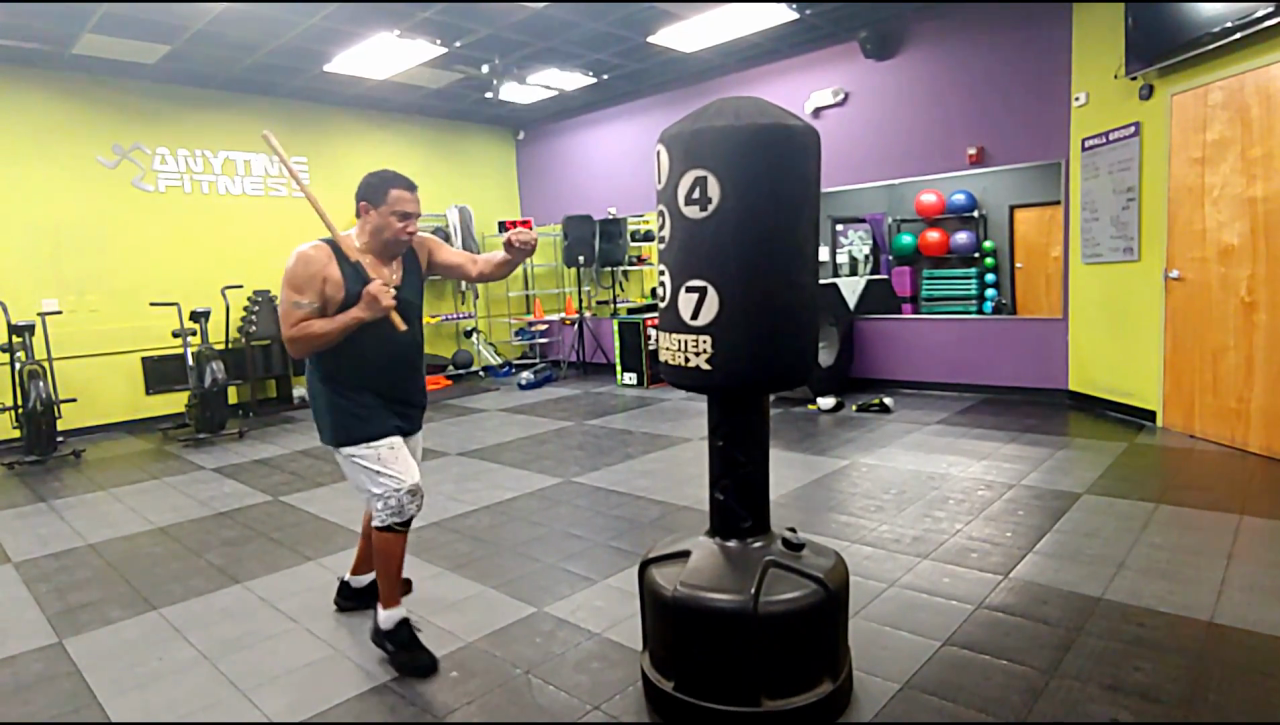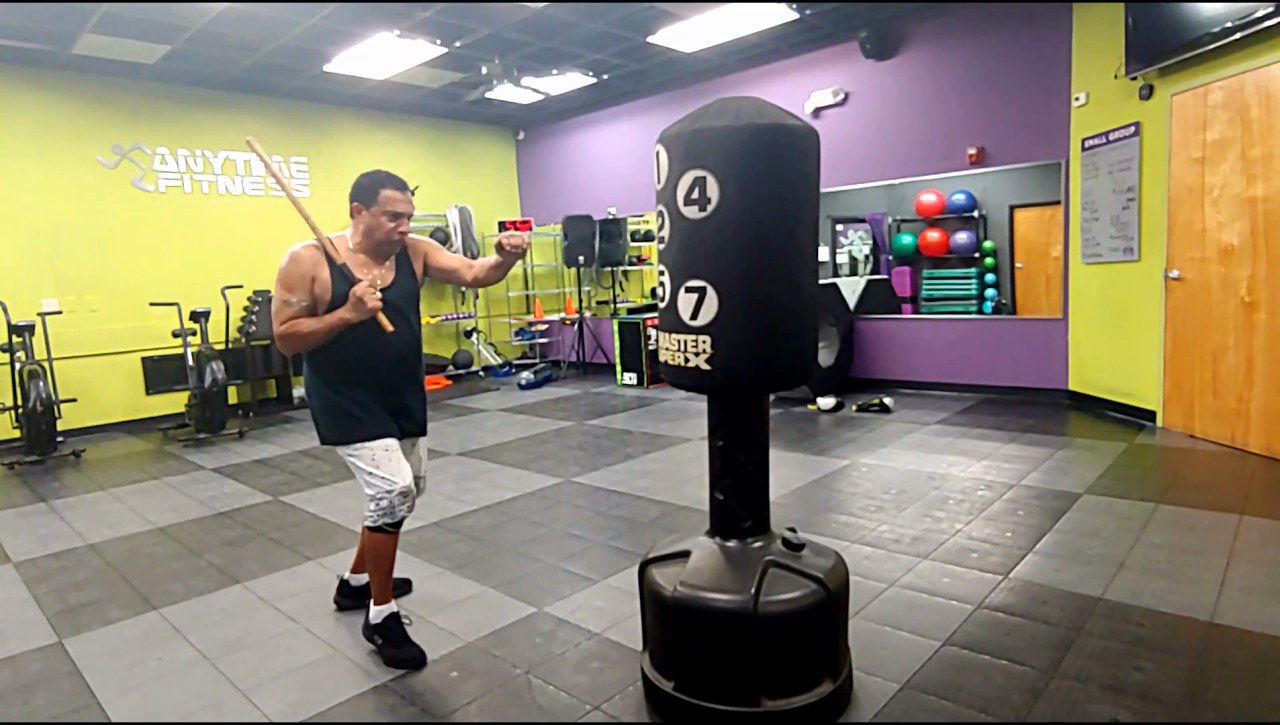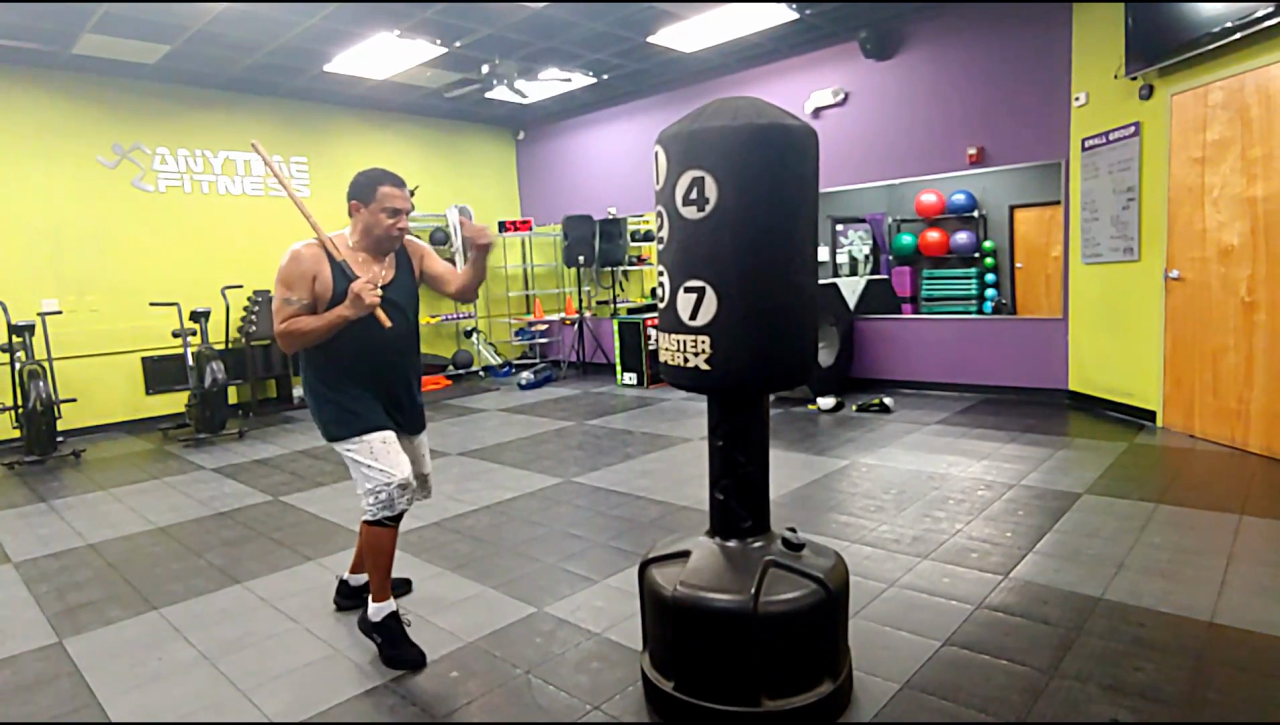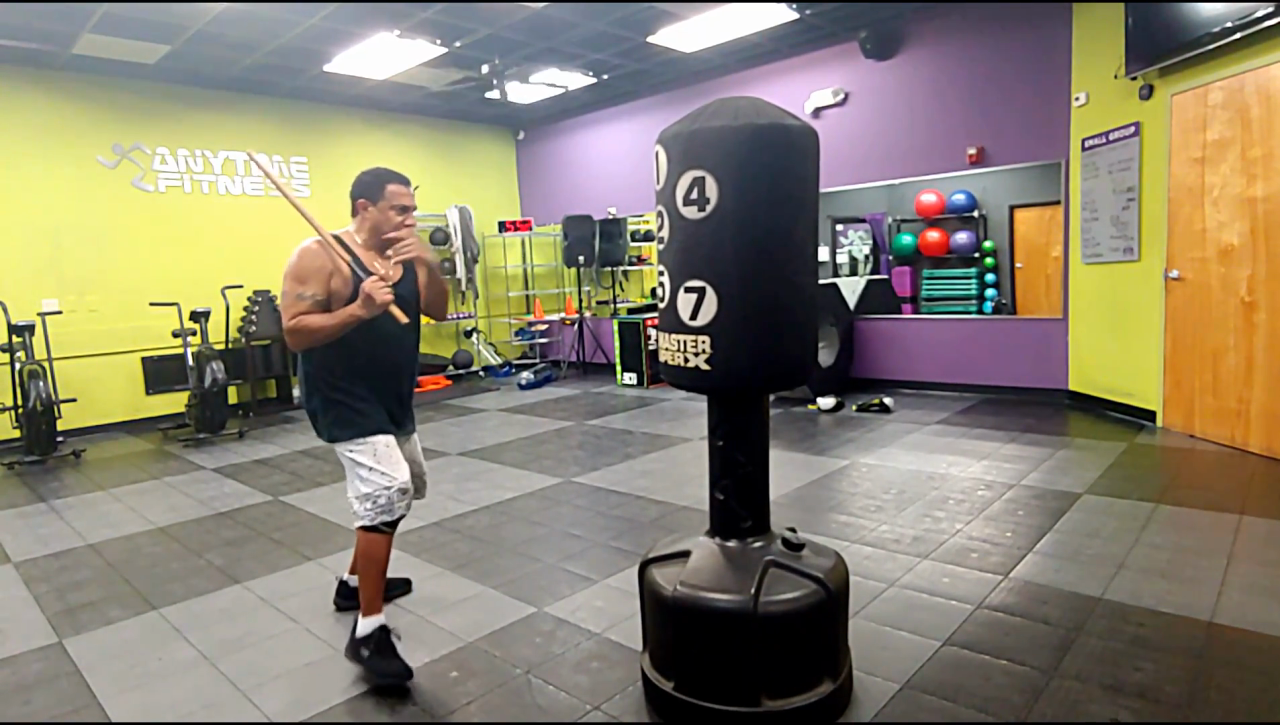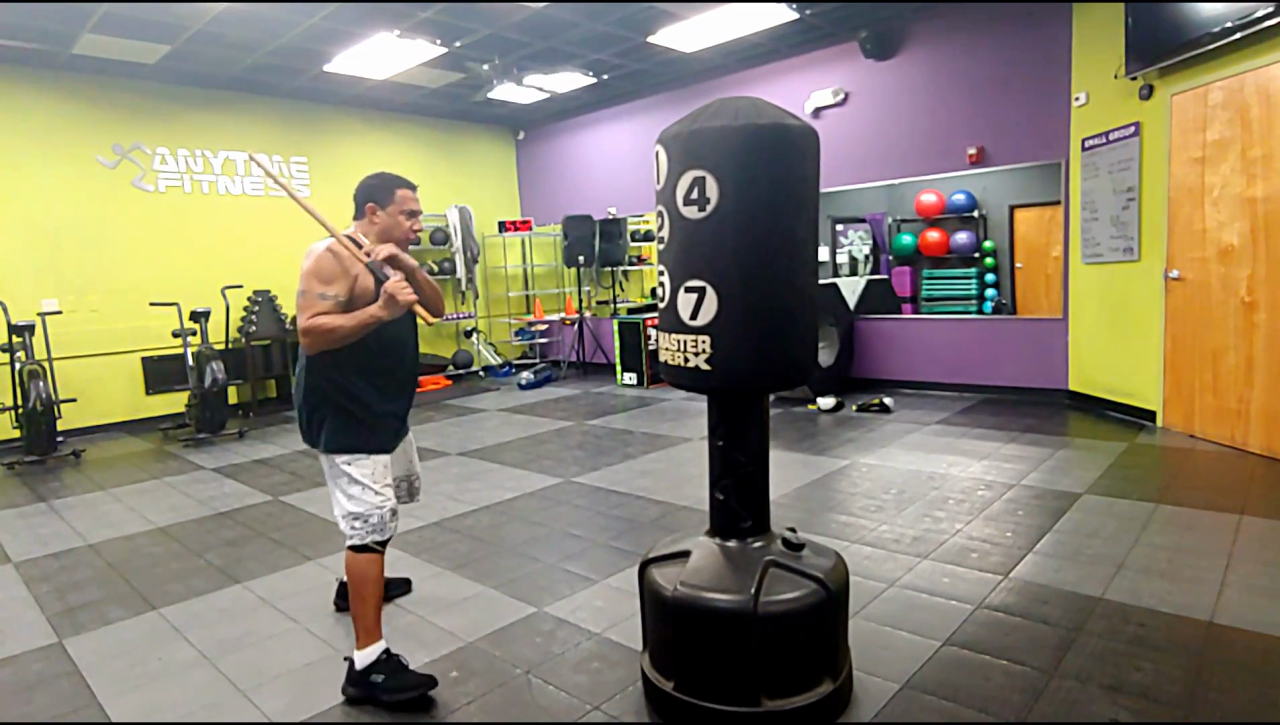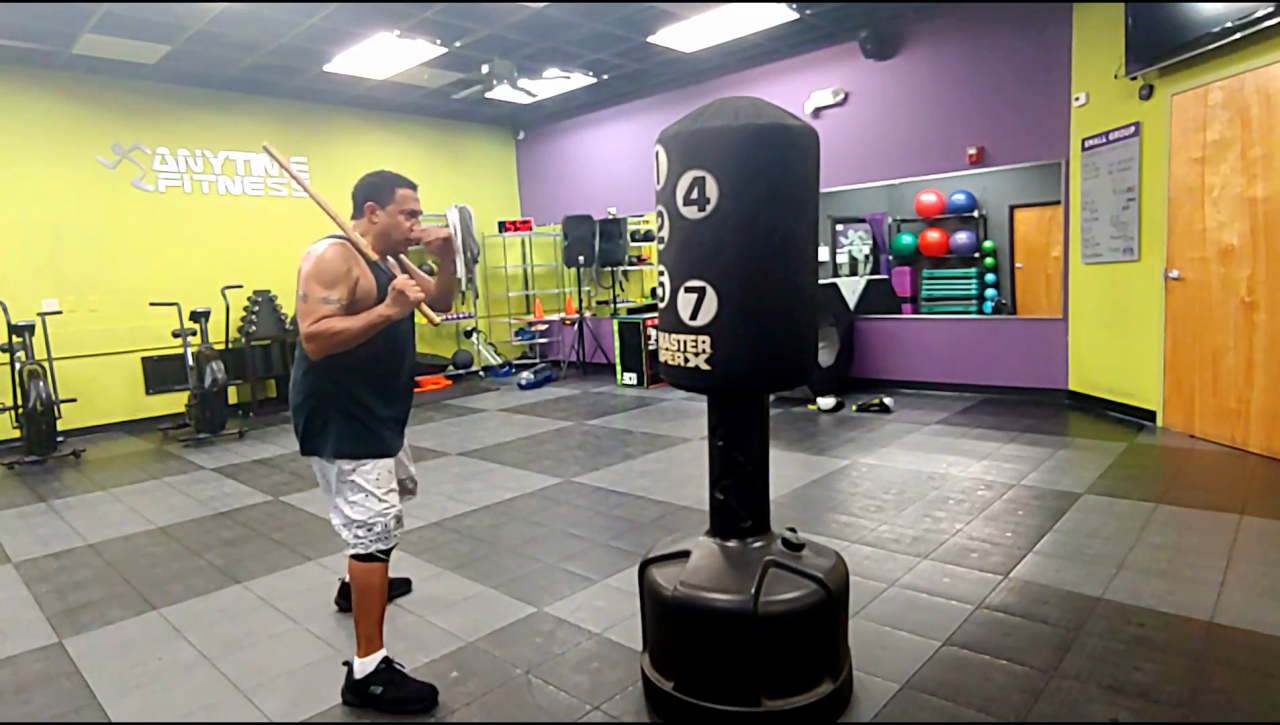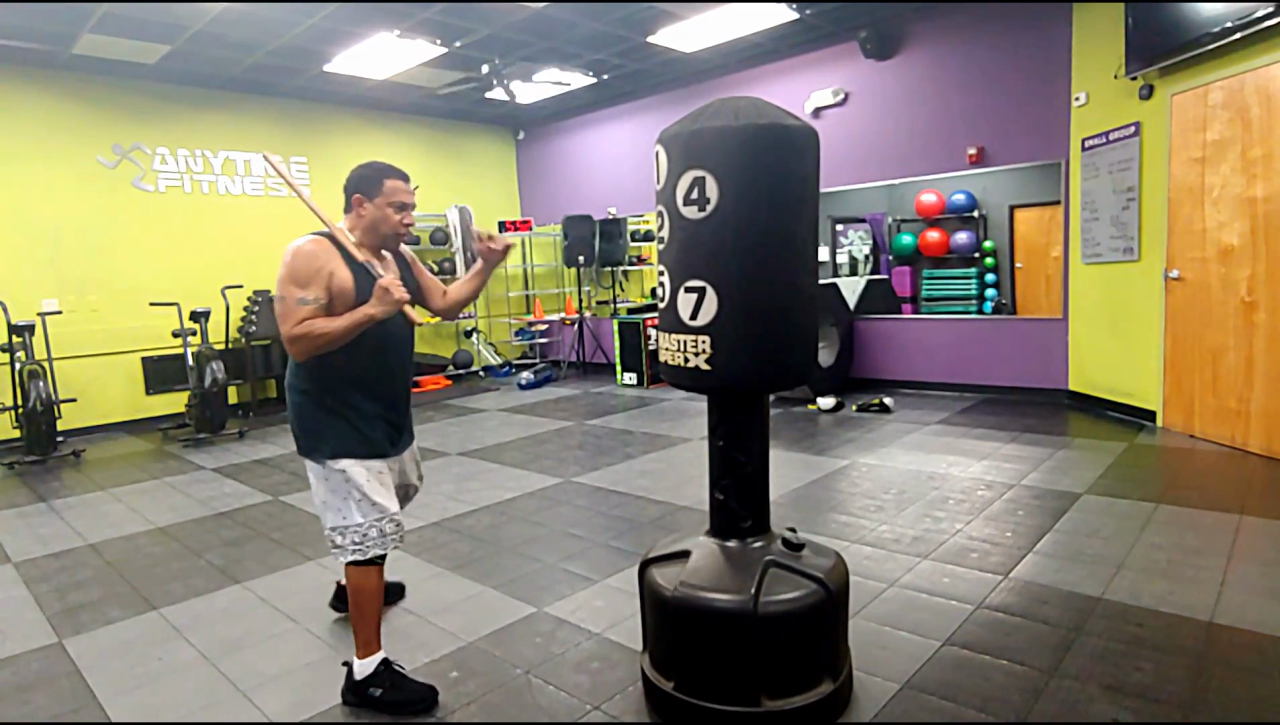
dt=0.1s
person 1, frame 1
left shoulder: (417, 248)
right shoulder: (314, 260)
left elbow: (477, 268)
right elbow: (296, 341)
left wrist: (513, 253)
right wrist: (364, 311)
left hip: (400, 400)
right hip: (349, 405)
left knee: (392, 490)
right knee: (396, 493)
left ankle: (359, 582)
right ankle: (391, 621)
person 1, frame 2
left shoulder: (415, 251)
right shoulder: (306, 260)
left elbow: (476, 274)
right elbow: (286, 339)
left wrist: (506, 258)
right wrist: (350, 313)
left hip: (404, 400)
right hip: (348, 405)
left knee: (394, 496)
right knee: (392, 493)
left ankle: (358, 581)
right ankle: (381, 615)
person 1, frame 3
left shoulder: (409, 250)
right shoulder: (307, 258)
left elbow: (461, 289)
right elbow: (285, 337)
left wrist: (478, 256)
right wrist: (348, 310)
left hip: (401, 398)
right hip: (346, 400)
left knee: (401, 487)
right knee: (389, 486)
left ankle: (358, 580)
right ankle: (379, 613)
person 1, frame 4
left shoulder: (401, 253)
right shoulder: (318, 256)
left elbow: (438, 311)
right elbow: (295, 333)
left wrist: (425, 266)
right wrist: (363, 308)
left hip: (390, 401)
right hip: (344, 402)
left knee: (401, 487)
right knee: (381, 496)
left ankle: (359, 580)
right ankle: (369, 630)
person 1, frame 5
left shoulder: (396, 257)
right shoulder: (332, 258)
left elbow: (436, 309)
right elbow: (311, 335)
left wrist: (410, 267)
right wrist: (381, 309)
left hip: (384, 407)
right hip: (341, 410)
left knee: (395, 491)
right knee: (371, 516)
left ankle: (358, 585)
right ankle: (368, 664)
person 1, frame 6
left shoulder: (387, 261)
right shoulder: (329, 258)
left elbow: (436, 300)
right elbow: (315, 340)
left wrist: (445, 258)
right wrist: (388, 308)
left hip: (377, 412)
right hip: (338, 417)
left knee: (395, 489)
right knee: (375, 523)
left ankle: (361, 587)
right ankle: (368, 671)
person 1, frame 7
left shoulder: (398, 254)
right shoulder: (312, 255)
left elbow: (447, 303)
right elbow: (298, 341)
left wrist: (485, 265)
right wrist: (373, 310)
left hip: (385, 413)
right hip: (335, 417)
left knee: (394, 495)
right knee: (368, 529)
left ankle: (355, 589)
right ankle: (368, 673)
